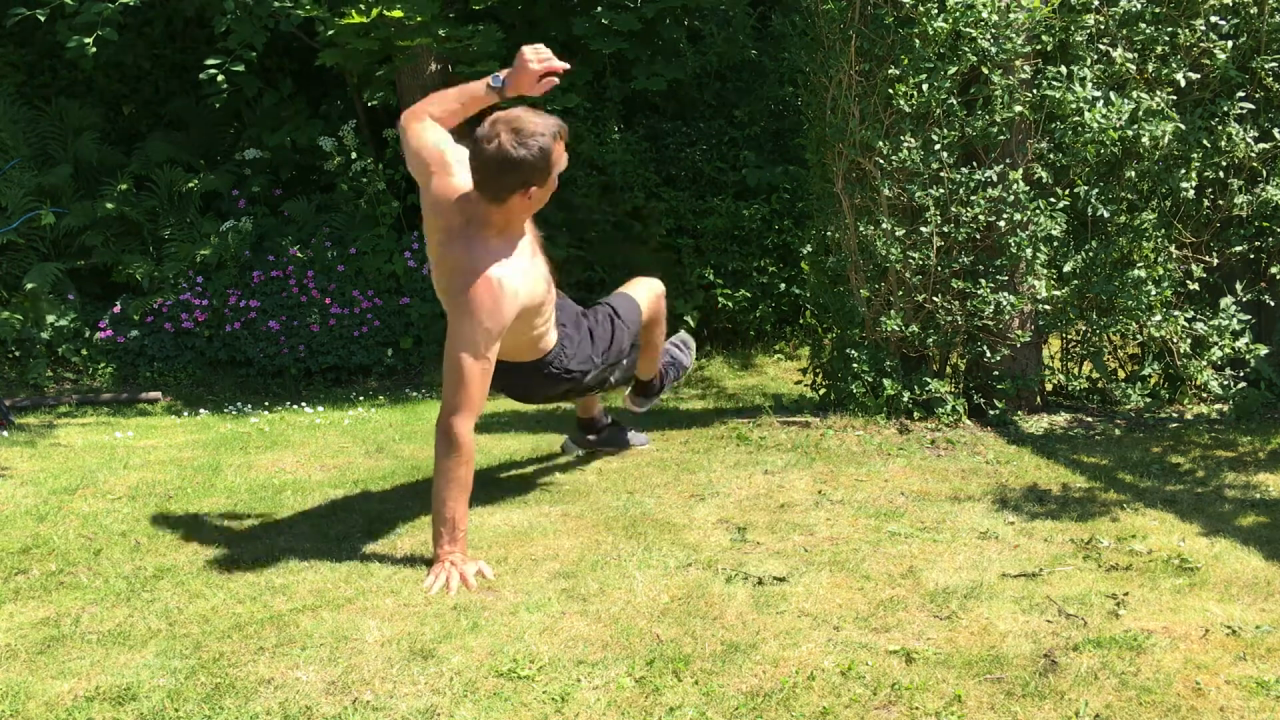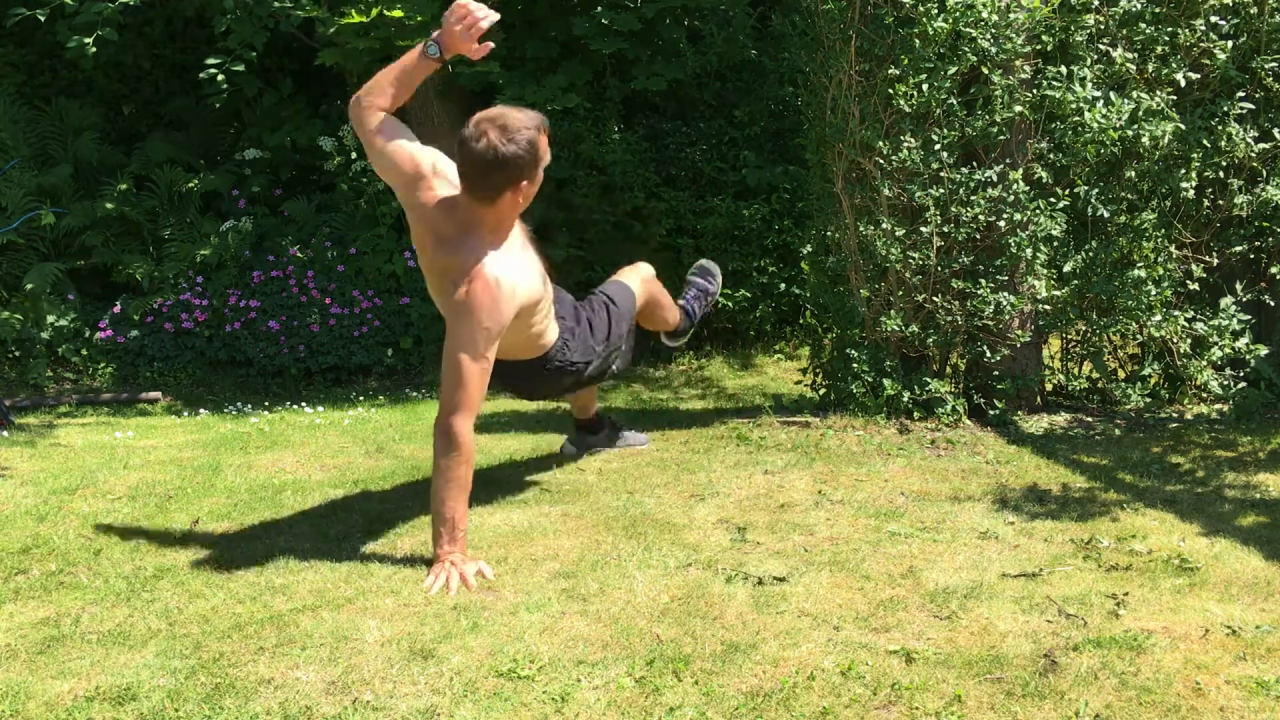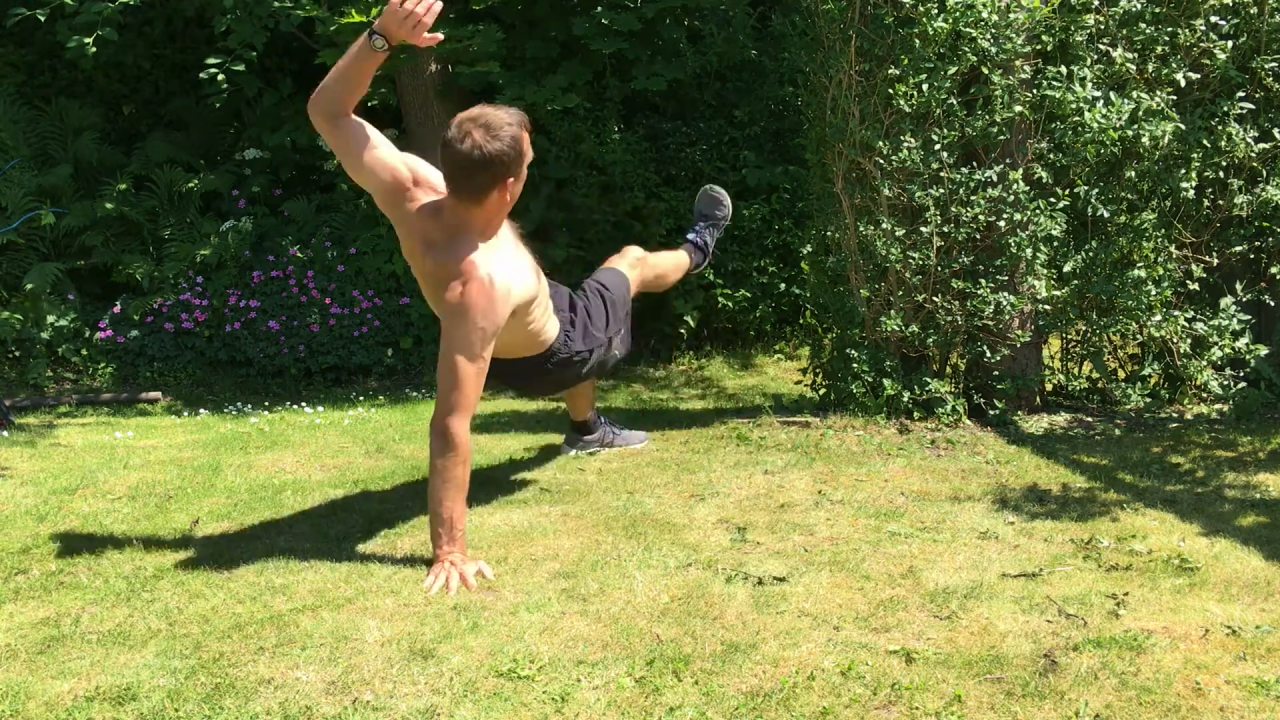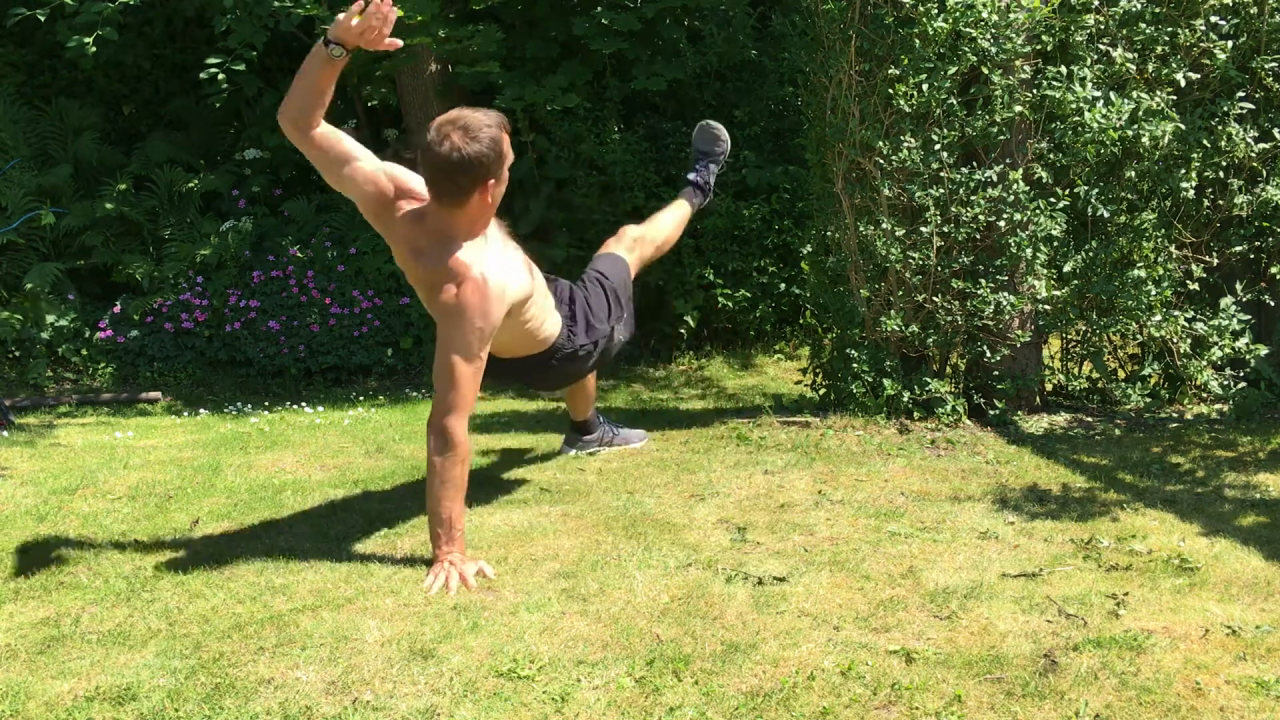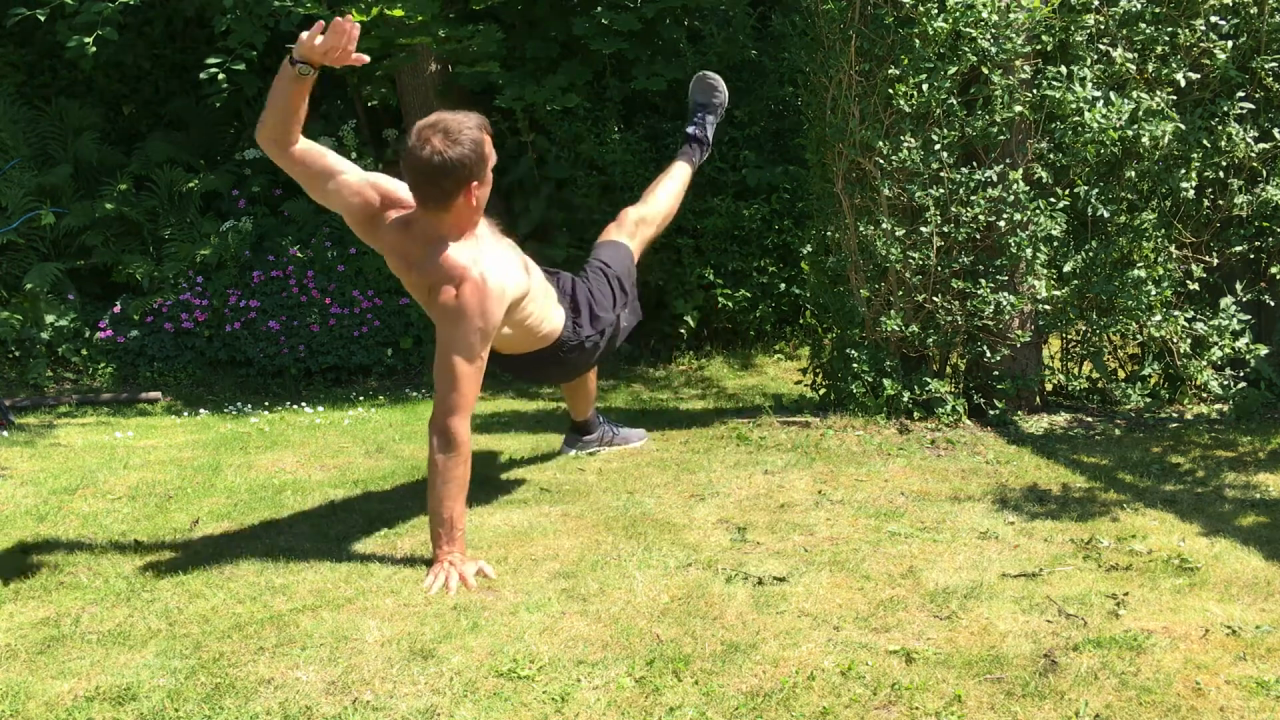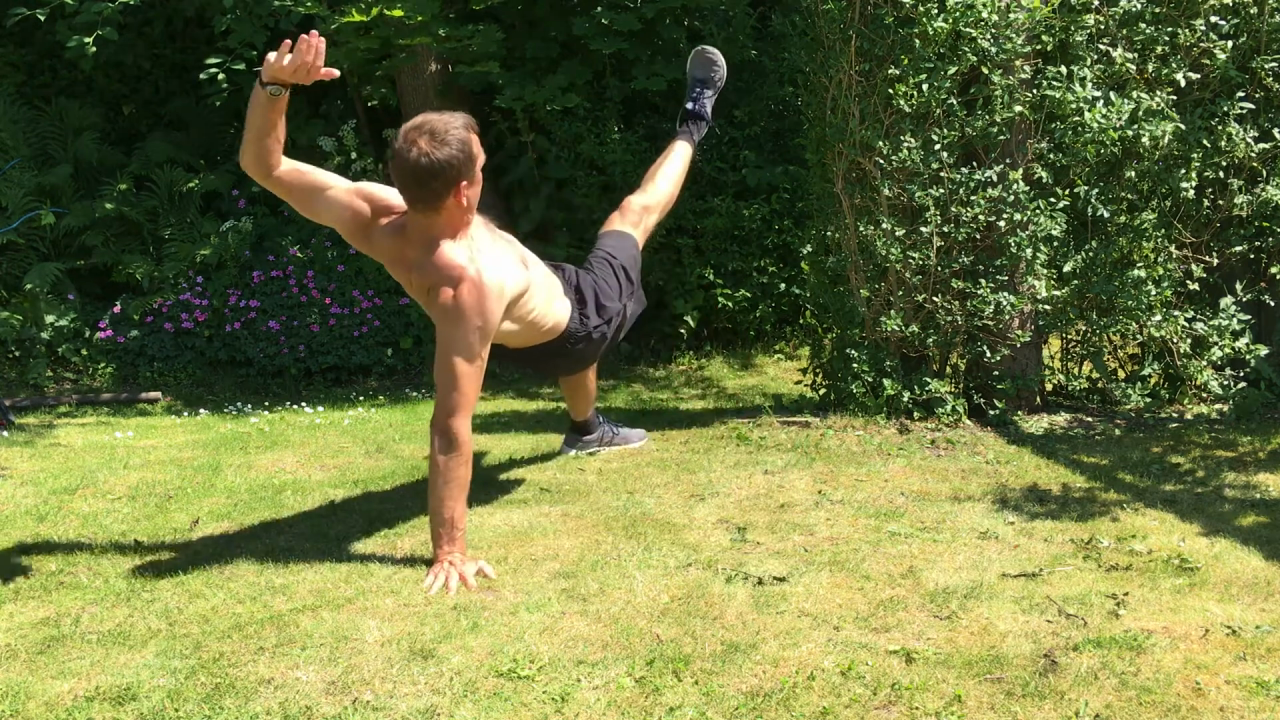
dt=0.1s
person 1, frame 1
left shoulder: (450, 176)
right shoulder: (489, 288)
left elbow: (416, 117)
right elbow: (456, 426)
left wrist: (502, 82)
right wrist: (450, 551)
left hip: (514, 327)
right hip: (541, 368)
left knee: (589, 320)
right knee: (649, 291)
left ankle: (594, 429)
right ankle: (648, 382)
person 1, frame 2
left shoulder: (430, 183)
right shoulder: (486, 288)
left elbow: (367, 107)
right elbow: (454, 425)
right wrist: (451, 551)
left hip: (508, 342)
right hip: (543, 363)
left knee: (584, 316)
right knee: (640, 278)
left ankle: (591, 430)
right ankle: (680, 321)
person 1, frame 3
left shoulder: (411, 187)
right shoulder: (481, 286)
left elbow: (327, 111)
right elbow: (451, 426)
right wrist: (449, 552)
left hip: (506, 342)
right hip: (549, 356)
left knee: (575, 304)
right knee: (633, 261)
left ankle: (586, 430)
right ankle: (694, 250)
person 1, frame 4
left shoulder: (396, 197)
right shoulder: (473, 288)
left elbow: (299, 123)
right elbow: (448, 427)
right wrist: (449, 551)
left hip: (516, 348)
right hip: (555, 349)
left knee: (581, 331)
right knee: (631, 242)
left ankle: (587, 429)
right ankle: (696, 189)
person 1, frame 5
left shoulder: (382, 205)
right shoulder: (471, 287)
left elbow: (276, 140)
right elbow: (451, 427)
left wrist: (305, 61)
right wrist: (449, 552)
left hip: (516, 340)
right hip: (566, 335)
right knee: (632, 222)
left ankle: (586, 430)
right ankle: (694, 145)
person 1, frame 6
left shoulder: (374, 214)
right shoulder: (468, 287)
left elbow: (264, 166)
right elbow: (451, 429)
left wrist: (276, 83)
right wrist: (449, 552)
left hip: (533, 341)
right hip: (578, 320)
right knee: (637, 210)
left ankle: (586, 430)
right ankle: (691, 127)
